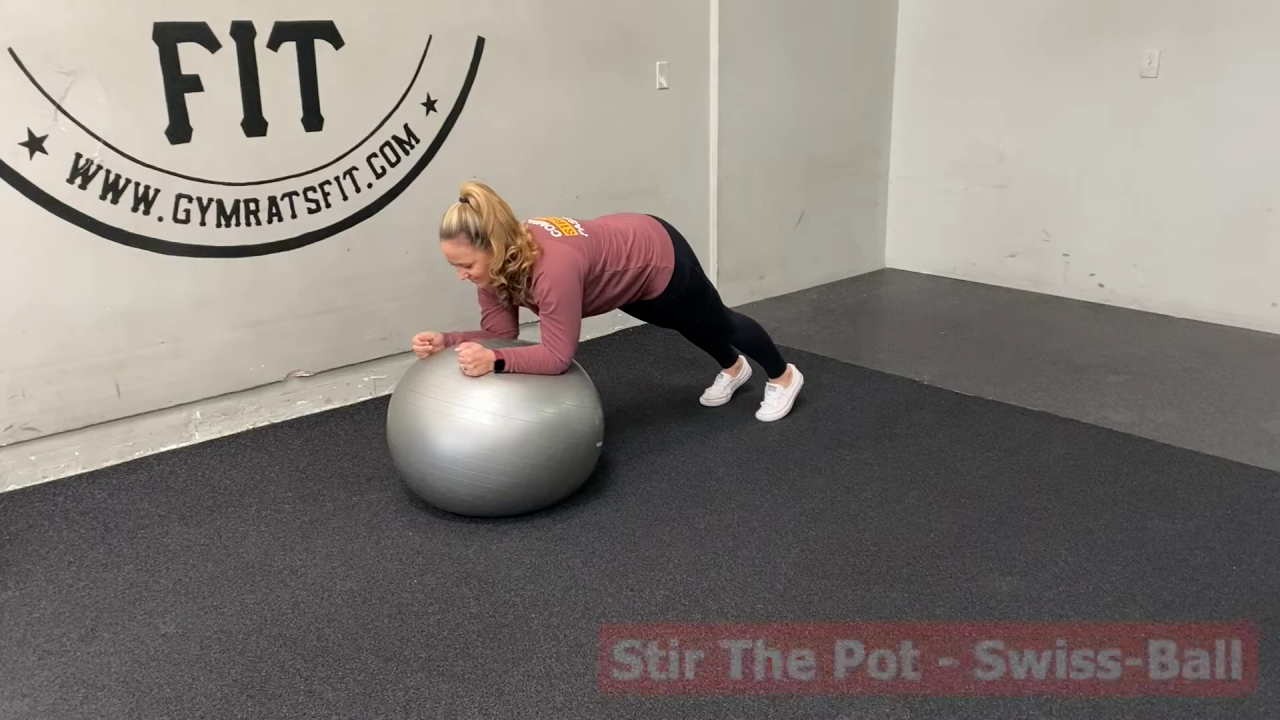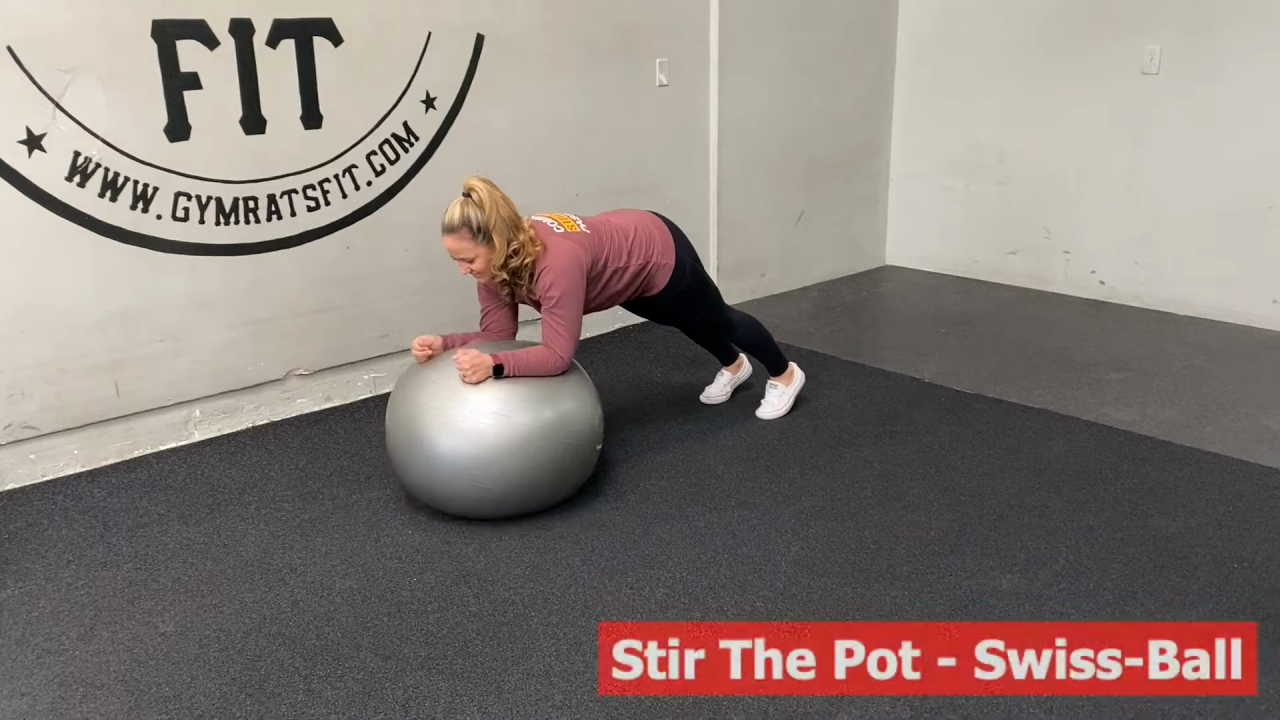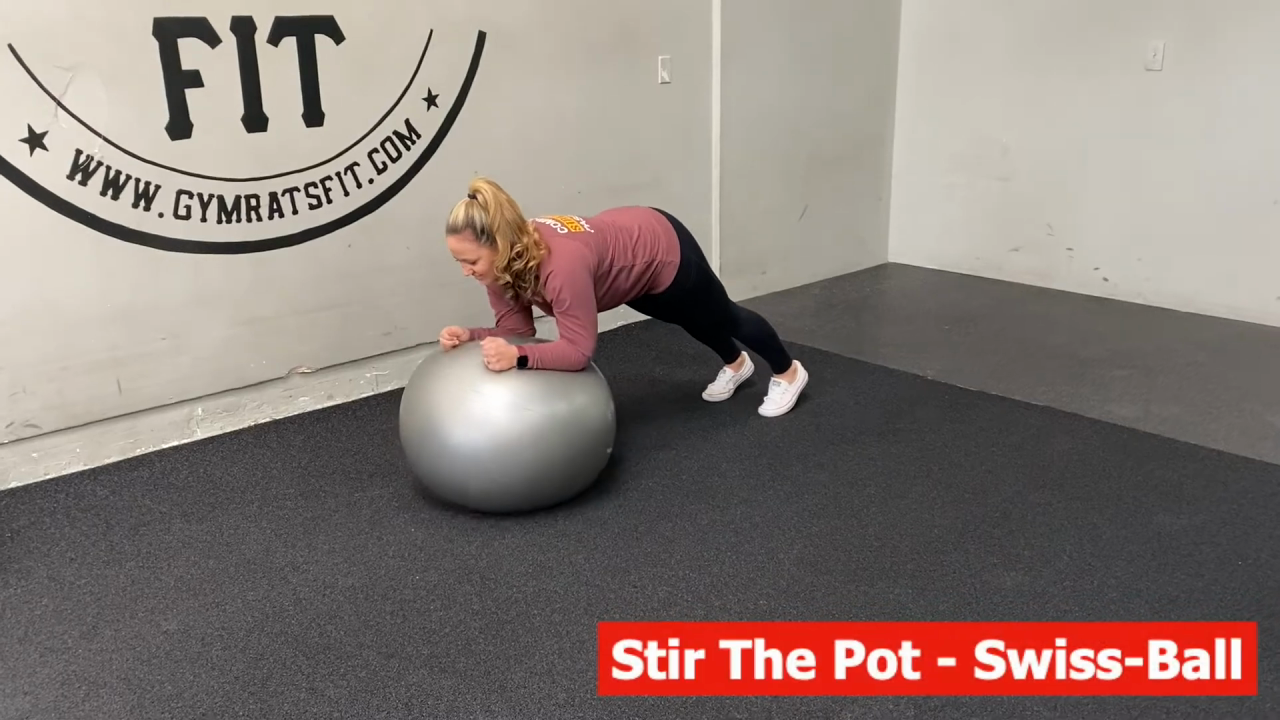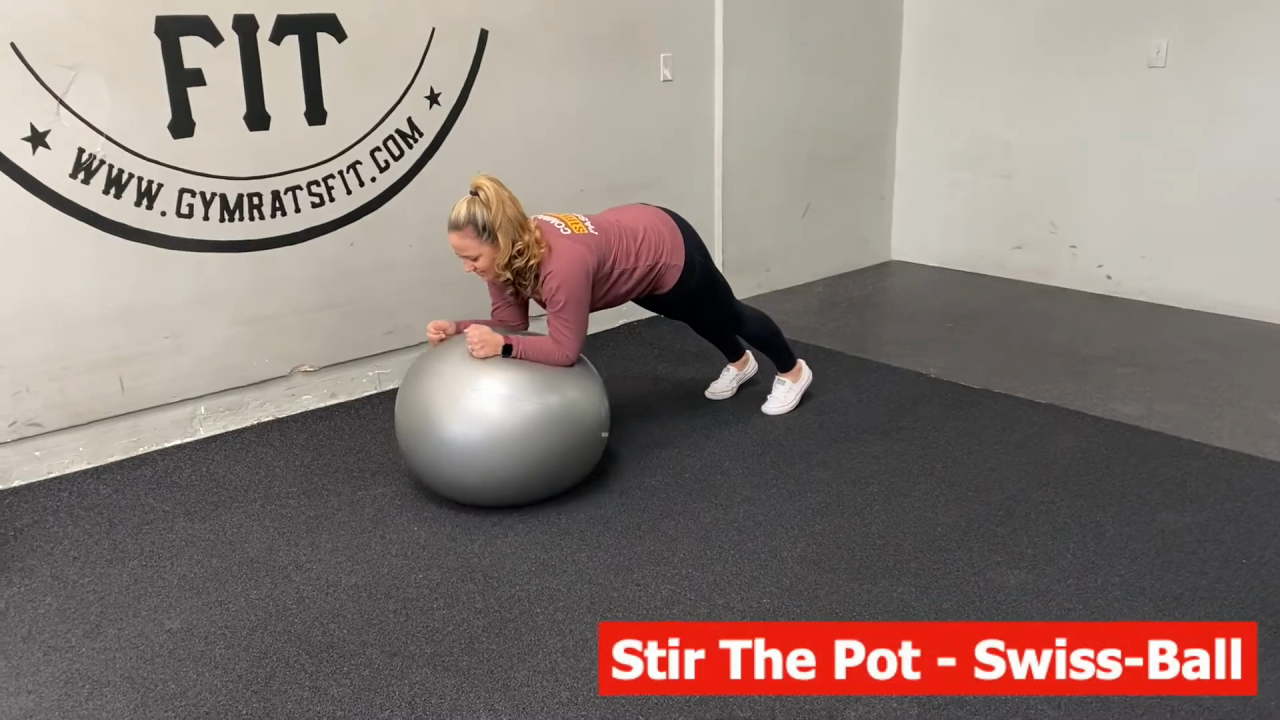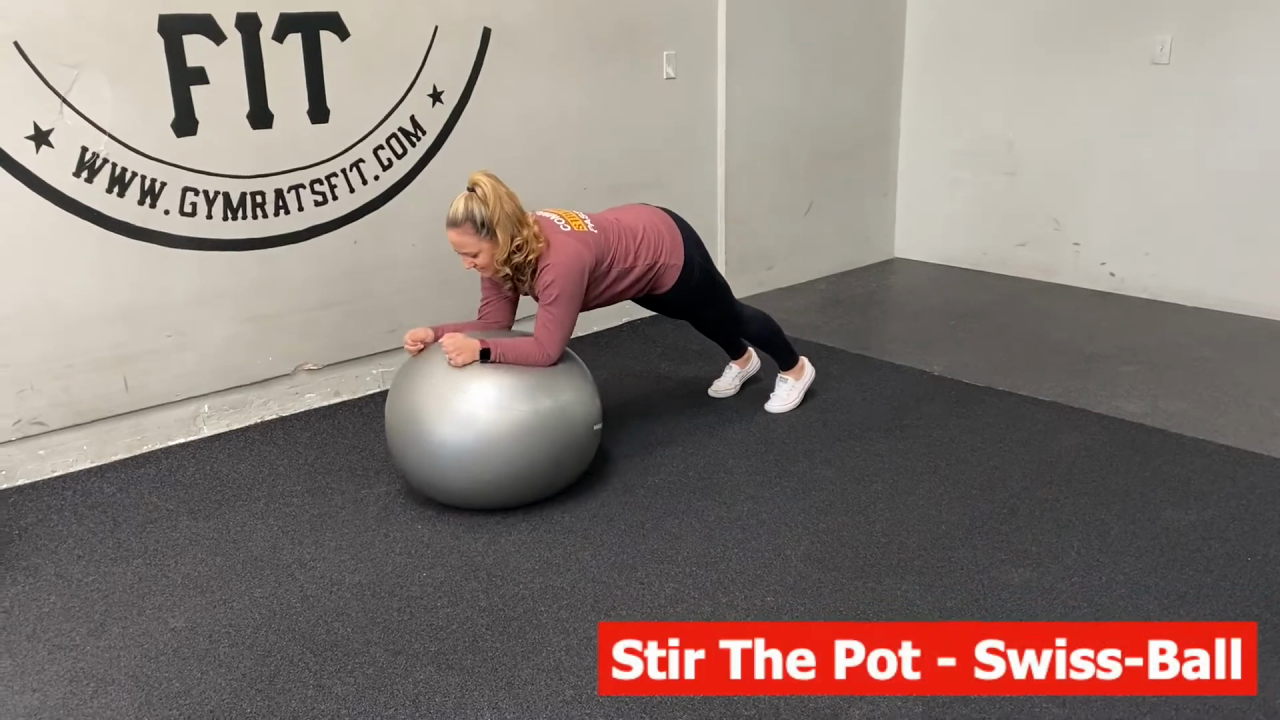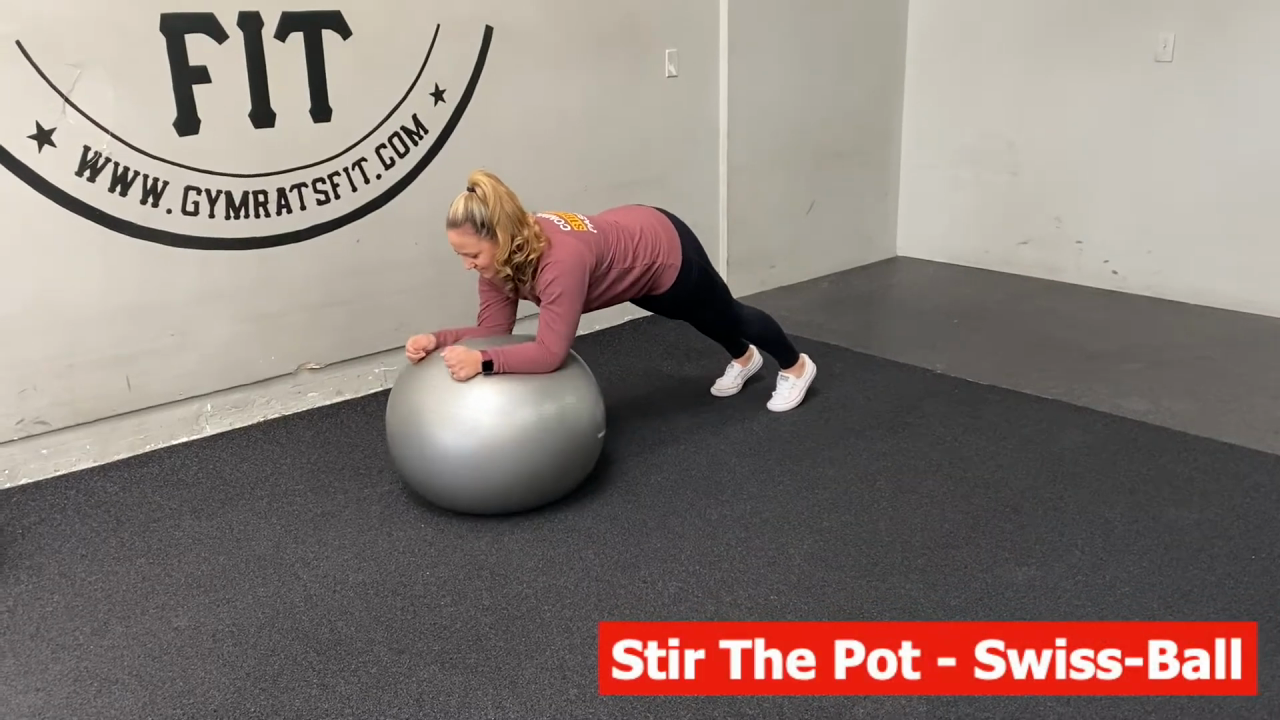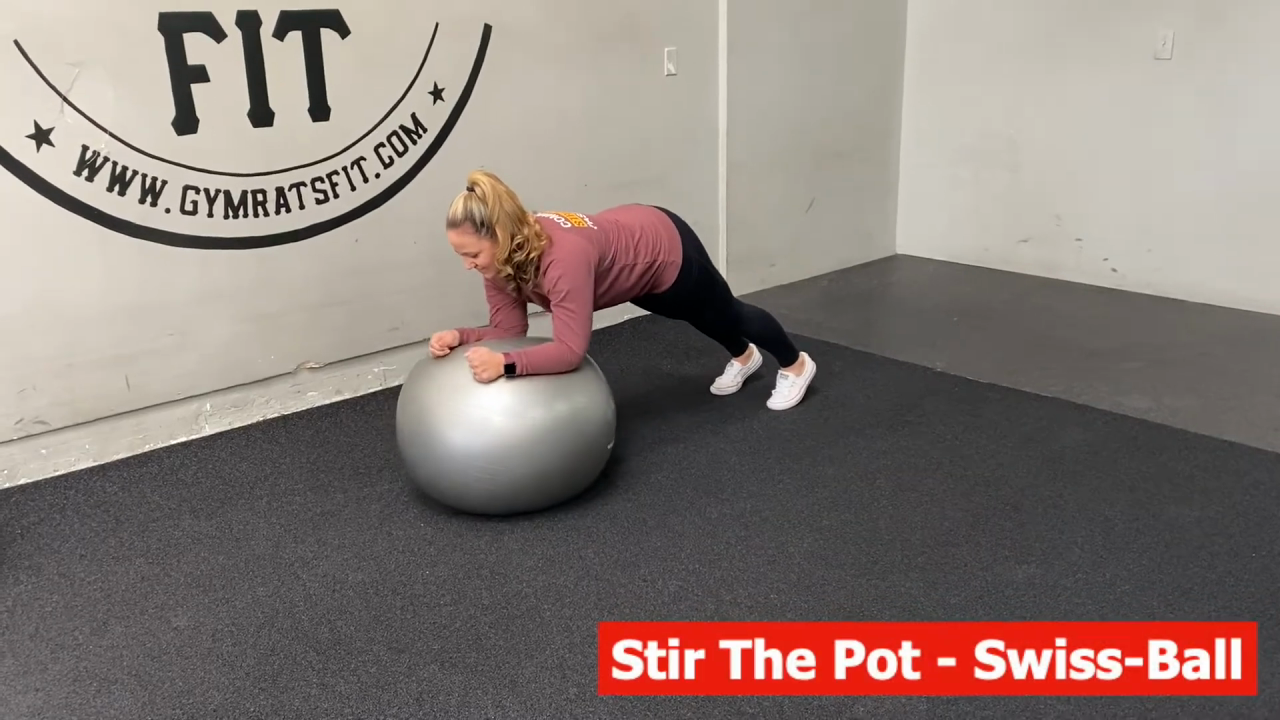
dt=0.3s
person 1, frame 1
left shoulder: (554, 266)
right shoulder: (495, 261)
left elbow: (558, 355)
right elbow: (500, 333)
left wrist: (493, 360)
right wrist: (446, 341)
left hip: (659, 261)
right hip: (622, 244)
left knee: (712, 321)
right knee: (688, 326)
left ankle: (783, 376)
right ankle: (732, 368)
person 1, frame 2
left shoulder: (557, 262)
right shoulder: (493, 259)
left elbow: (558, 354)
right elbow: (496, 334)
left wrist: (492, 366)
right wrist: (444, 342)
left hip: (660, 256)
right hip: (621, 252)
left knee: (714, 319)
right knee: (687, 321)
left ankle: (784, 375)
right ankle: (733, 366)
person 1, frame 3
left shoulder: (563, 264)
right shoulder: (500, 260)
left elbow: (579, 350)
right elbow: (515, 331)
left wrist: (517, 355)
right wrist: (469, 335)
left hip: (664, 253)
right hip: (625, 234)
left knee: (719, 316)
right knee: (688, 320)
left ankle: (788, 372)
right ankle: (735, 364)
person 1, frame 4
left shoulder: (563, 264)
right shoulder: (505, 254)
left elbow: (565, 350)
right elbow: (510, 323)
left wrist: (501, 346)
right wrist: (458, 327)
left hip: (669, 253)
right hip: (631, 229)
left knee: (725, 313)
right knee: (696, 316)
left ankle: (792, 371)
right ankle: (739, 363)
person 1, frame 5
left shoulder: (561, 259)
right shoulder: (501, 249)
left elbow: (547, 349)
right elbow: (494, 323)
left wrist: (478, 350)
right wrist: (437, 334)
left hip: (668, 253)
right hip: (631, 231)
left knee: (724, 313)
right knee: (699, 316)
left ankle: (794, 368)
right ankle: (741, 360)
person 1, frame 6
left shoulder: (562, 260)
right shoulder: (498, 254)
left elbow: (551, 352)
right elbow: (492, 328)
left wrist: (481, 362)
right wrist: (438, 339)
left hip: (666, 254)
right hip: (628, 235)
left knee: (724, 314)
right knee: (700, 316)
left ankle: (795, 366)
right ankle: (744, 358)
person 1, frame 7
left shoulder: (564, 258)
right shoulder: (501, 256)
left elbow: (570, 350)
right elbow: (507, 330)
left wrist: (505, 363)
right wrist: (460, 336)
left hip: (666, 251)
right hip: (629, 234)
left knee: (723, 313)
right knee: (702, 317)
left ankle: (795, 364)
right ankle: (743, 357)
